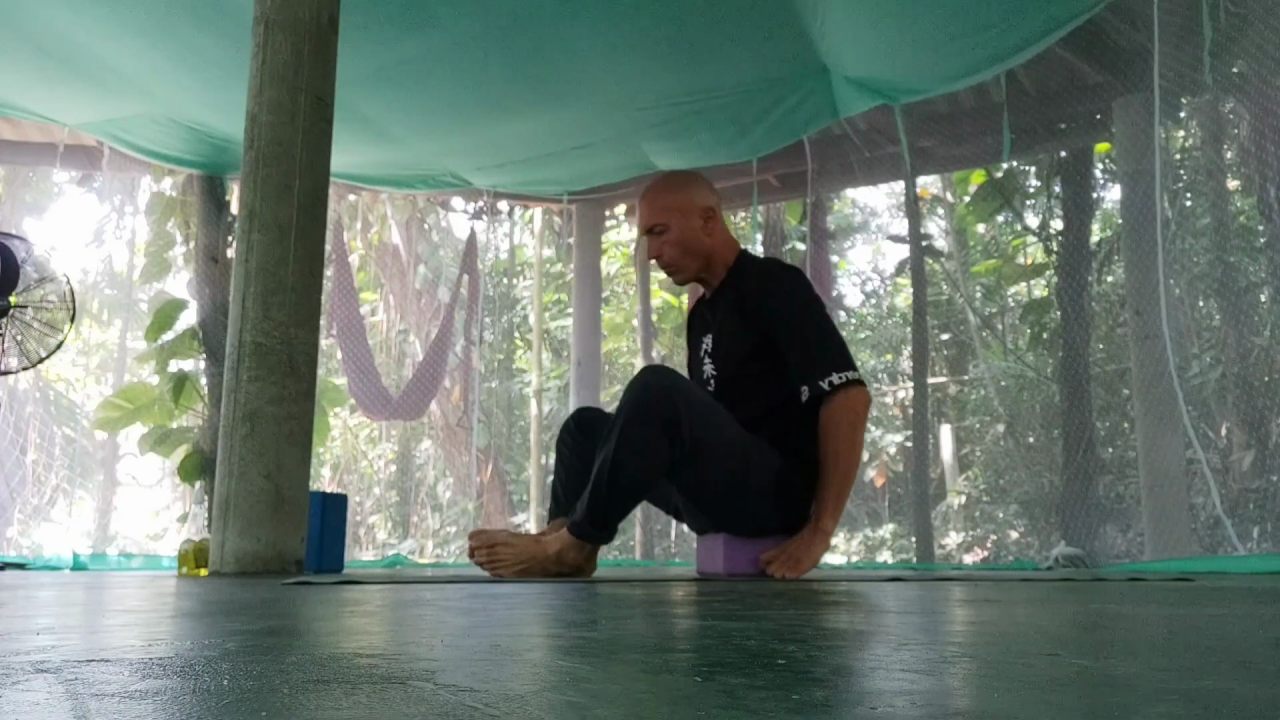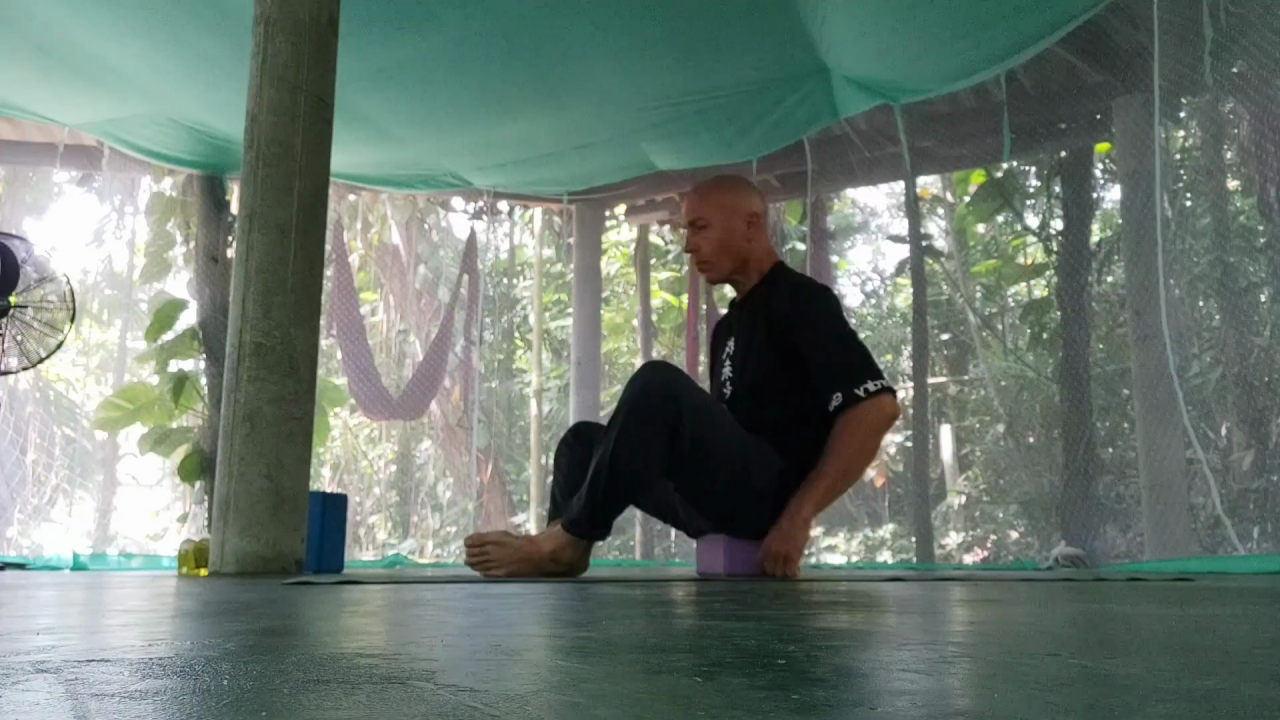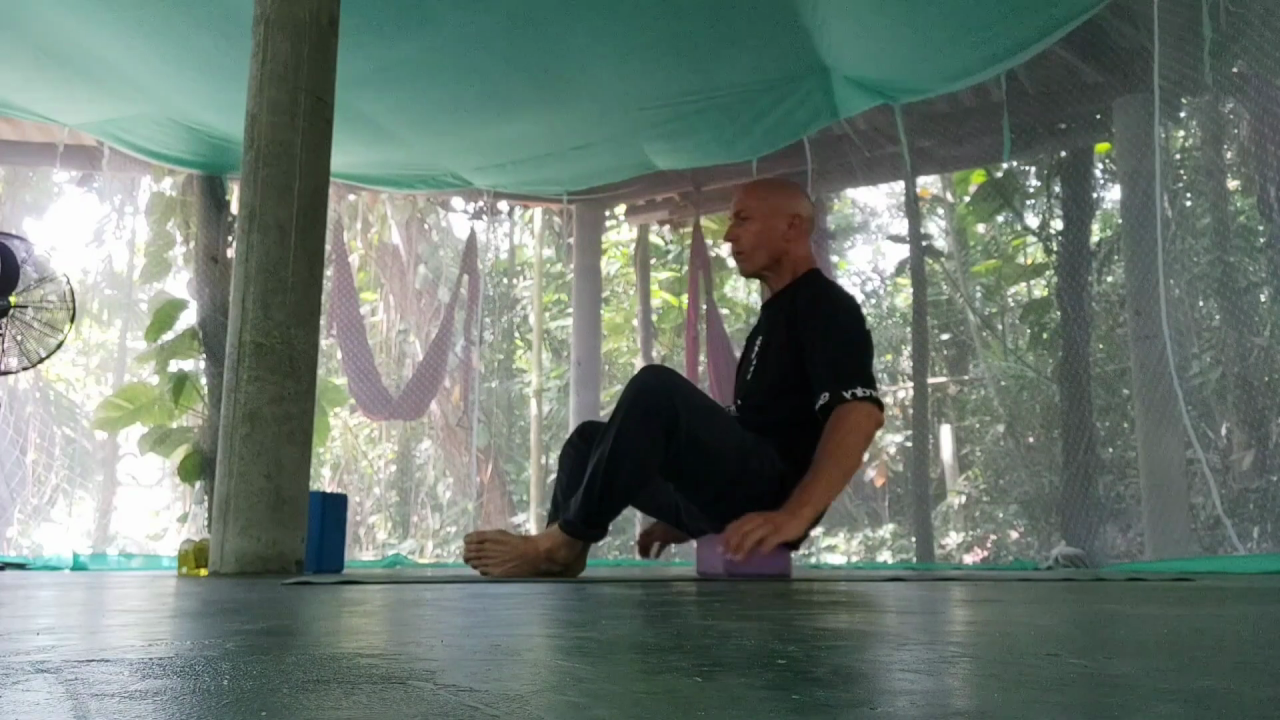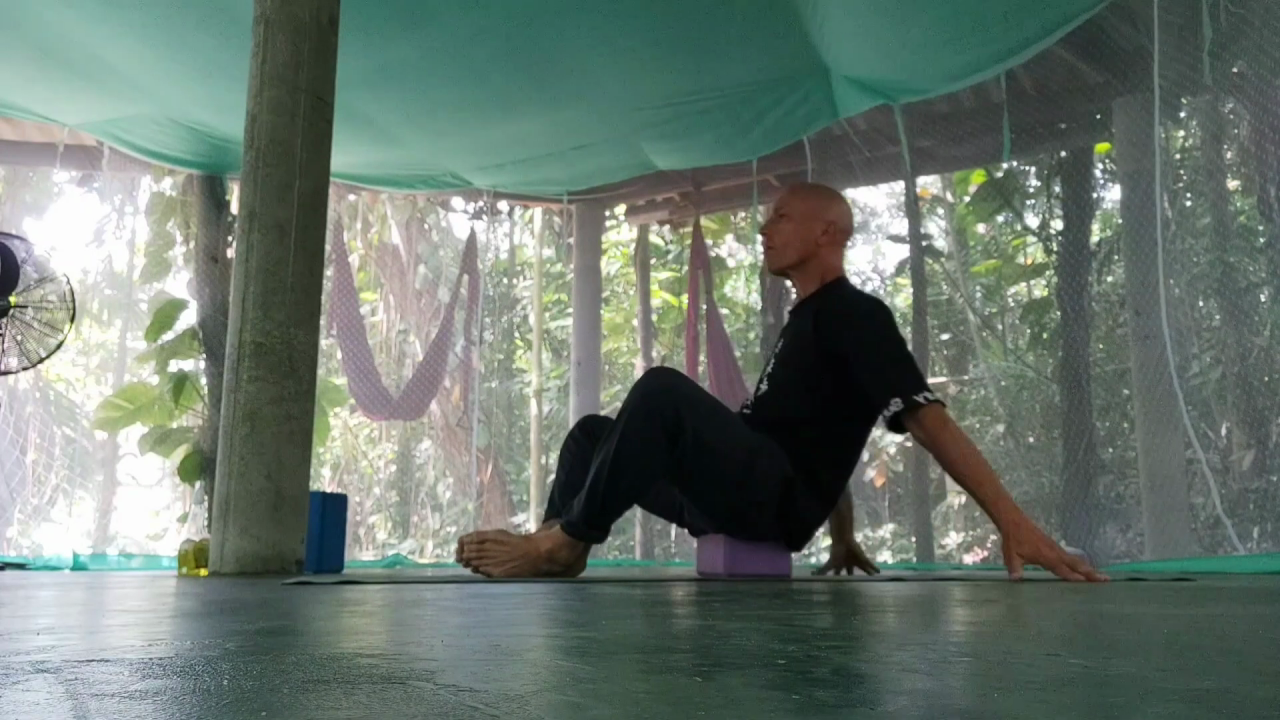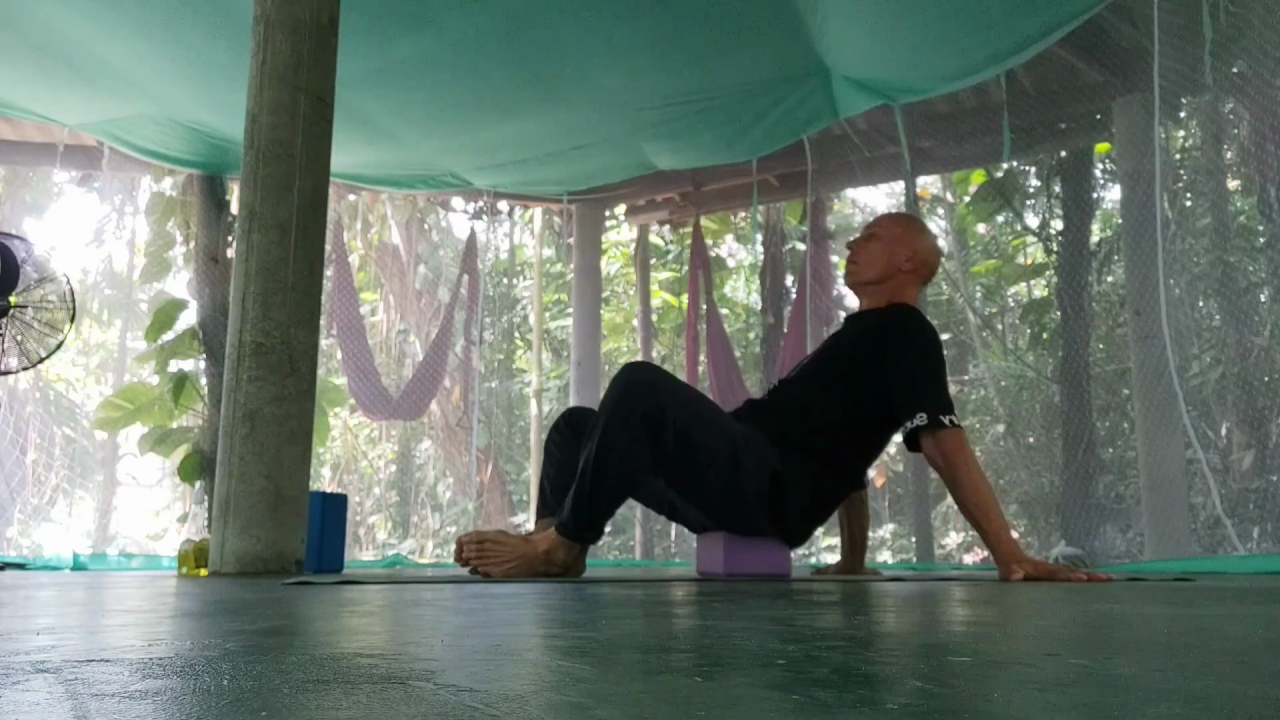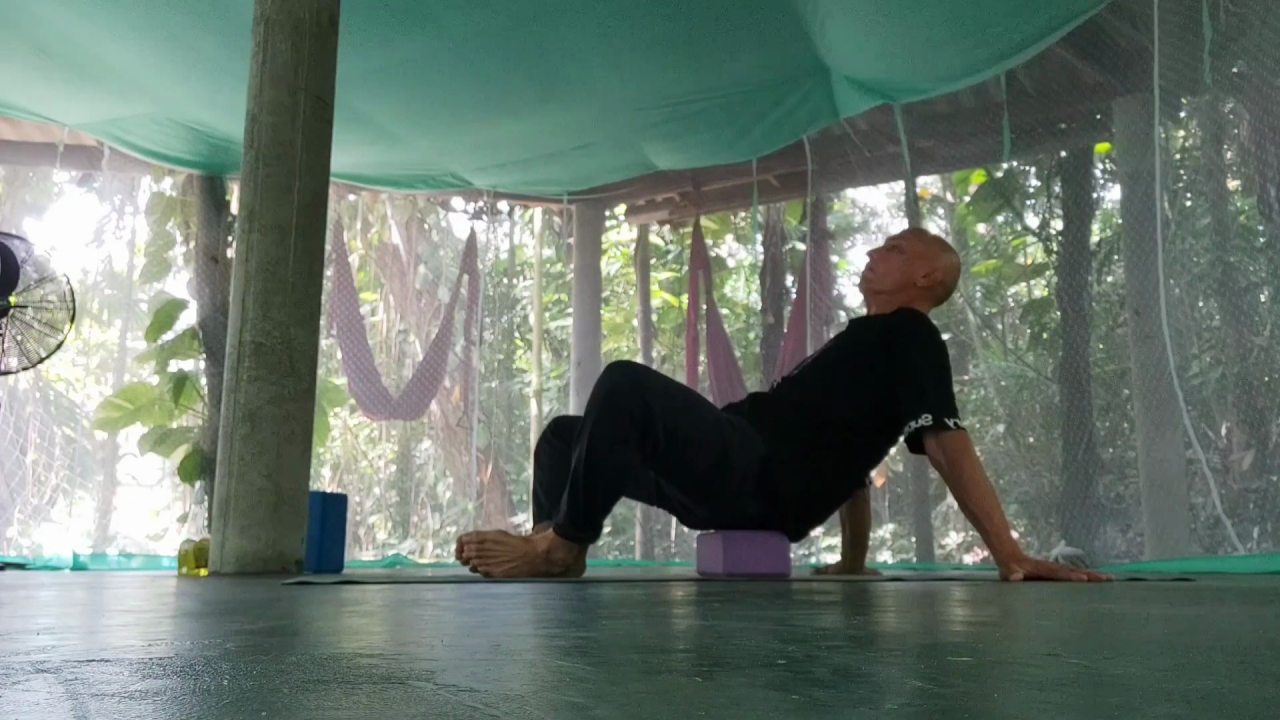
dt=0.4s
person 1, frame 1
left shoulder: (775, 287)
right shoulder: (702, 315)
left elbow: (848, 396)
left wrist: (818, 531)
left hip: (771, 493)
right hip: (720, 492)
left knee: (657, 389)
right knee: (585, 425)
left ankle: (575, 544)
right ankle: (560, 536)
person 1, frame 2
left shoulder: (803, 301)
right shoulder: (729, 326)
left elbow: (877, 406)
left wrist: (799, 514)
left hip: (770, 493)
right hip: (725, 495)
left knee: (657, 385)
right knee: (583, 438)
left ankle: (569, 541)
right ankle: (563, 543)
person 1, frame 3
left shoulder: (826, 306)
right shoulder: (775, 316)
left elbow: (858, 411)
left wrist: (794, 516)
right wrist: (680, 517)
left hip: (772, 492)
right hip: (734, 489)
left knee: (657, 387)
right knee: (590, 437)
left ankle: (565, 543)
right ankle: (554, 562)
person 1, frame 4
left shoulder: (854, 314)
right shoulder: (804, 319)
left elbow: (927, 418)
left wrist: (1014, 525)
right wrist: (844, 541)
left hip: (776, 499)
right hip: (735, 490)
left knee: (661, 390)
right knee: (593, 432)
left ankle: (566, 541)
right ankle: (556, 550)
person 1, frame 5
left shoulder: (906, 334)
right shoulder: (861, 334)
left elbow: (944, 443)
right elbow: (845, 451)
left wrist: (1009, 555)
right wrist: (853, 561)
left hip: (769, 490)
right hip: (733, 484)
left knee: (639, 385)
right knee: (574, 428)
left ankle: (562, 544)
right ankle: (550, 560)
person 1, frame 6
left shoulder: (911, 336)
right shoulder: (864, 338)
left elbow: (947, 444)
right elbow: (849, 448)
left wrist: (1009, 555)
right wrist: (853, 561)
left hip: (763, 480)
right hip: (732, 475)
left knee: (625, 384)
right knee: (564, 437)
left ankle: (561, 544)
right ankle: (551, 562)
